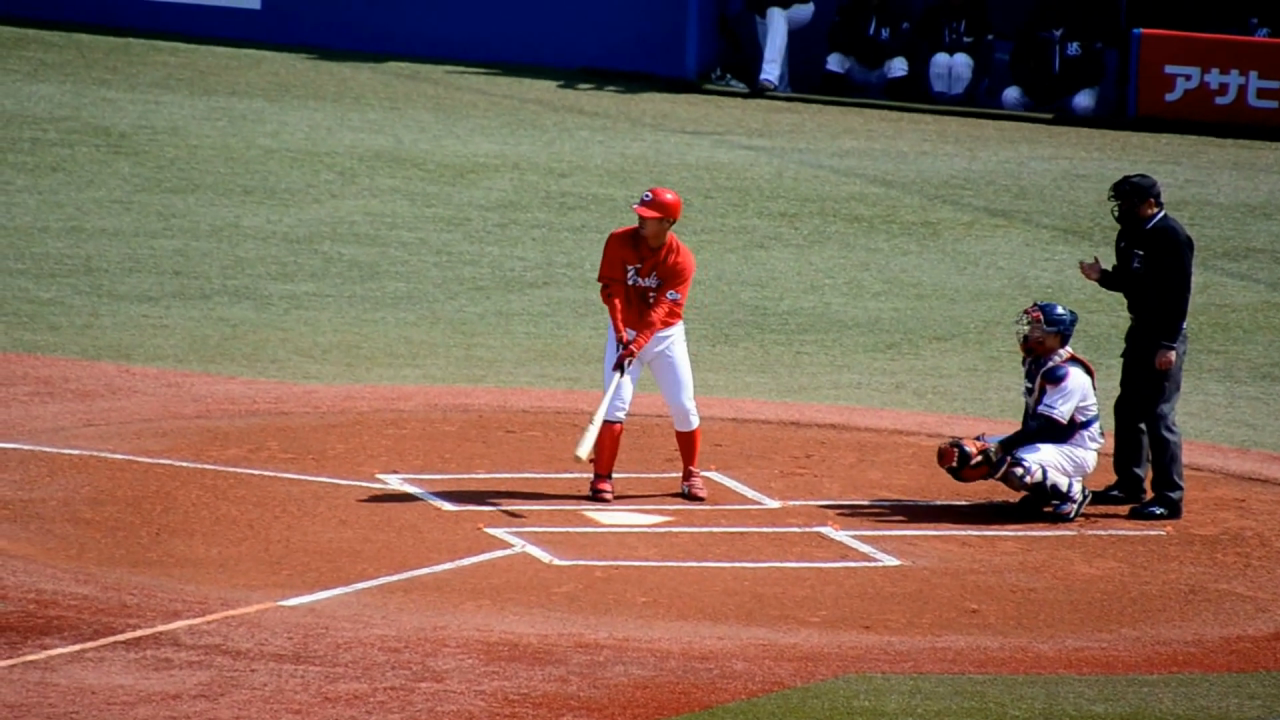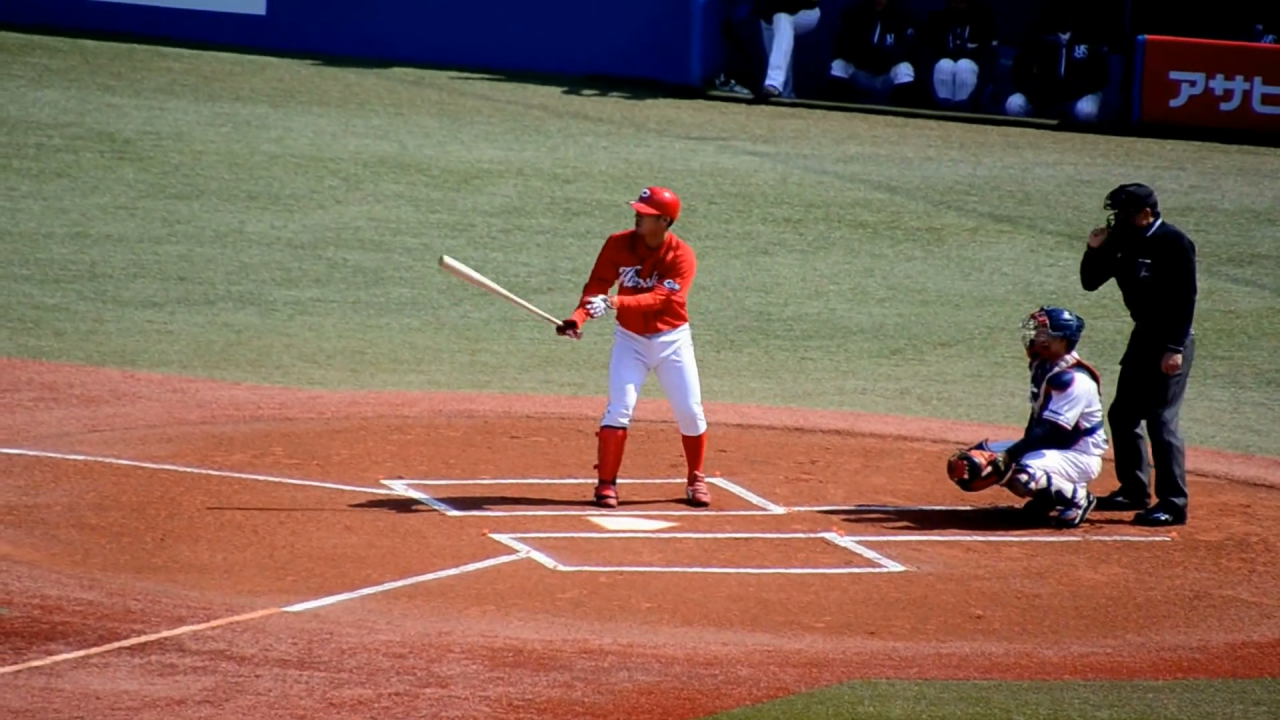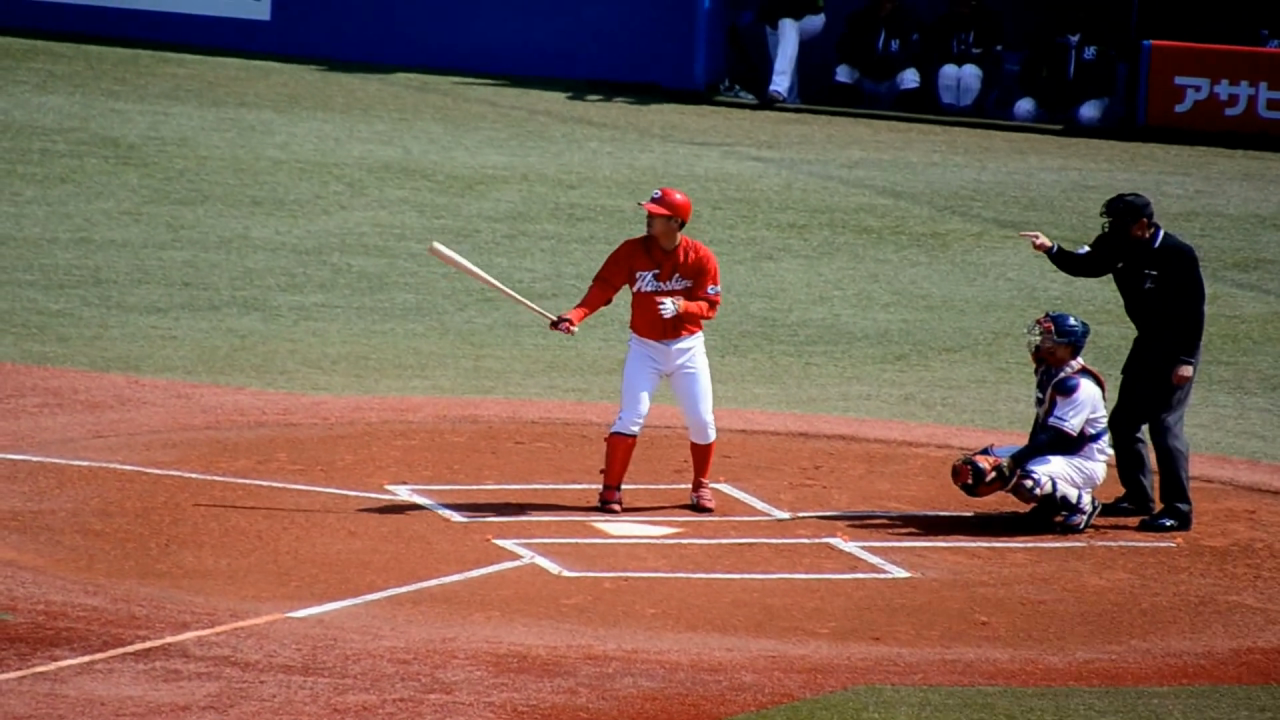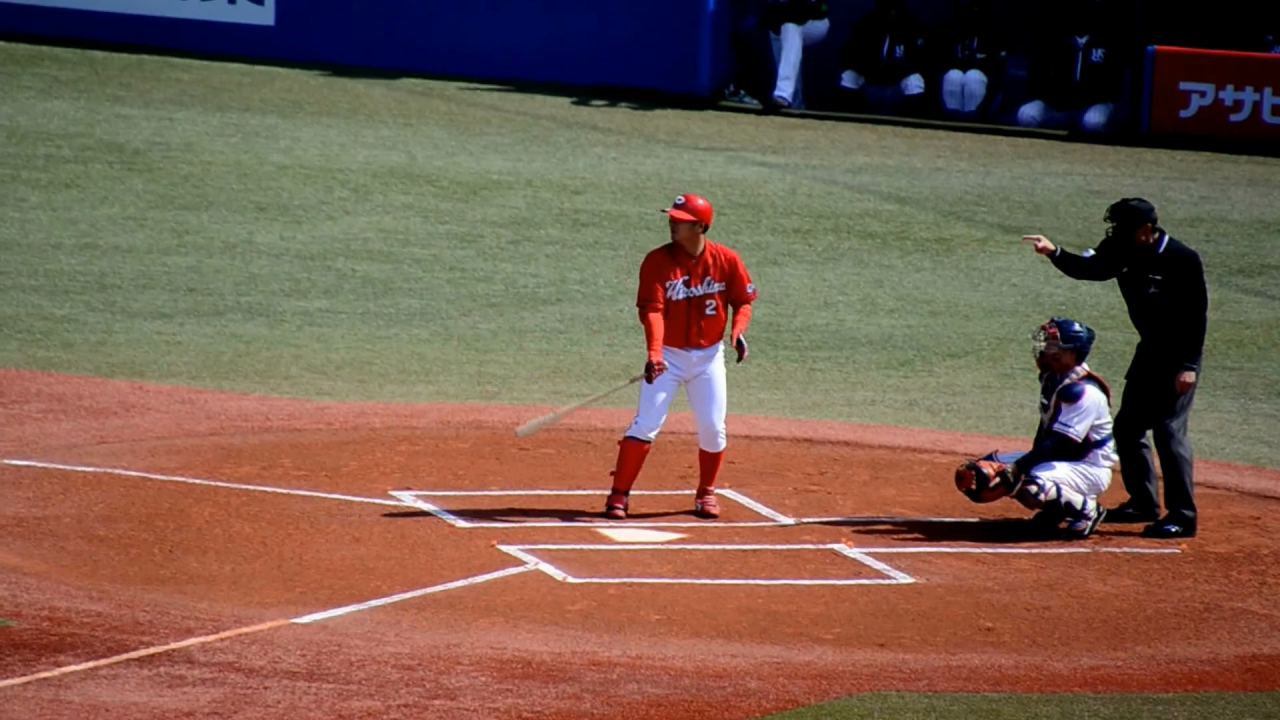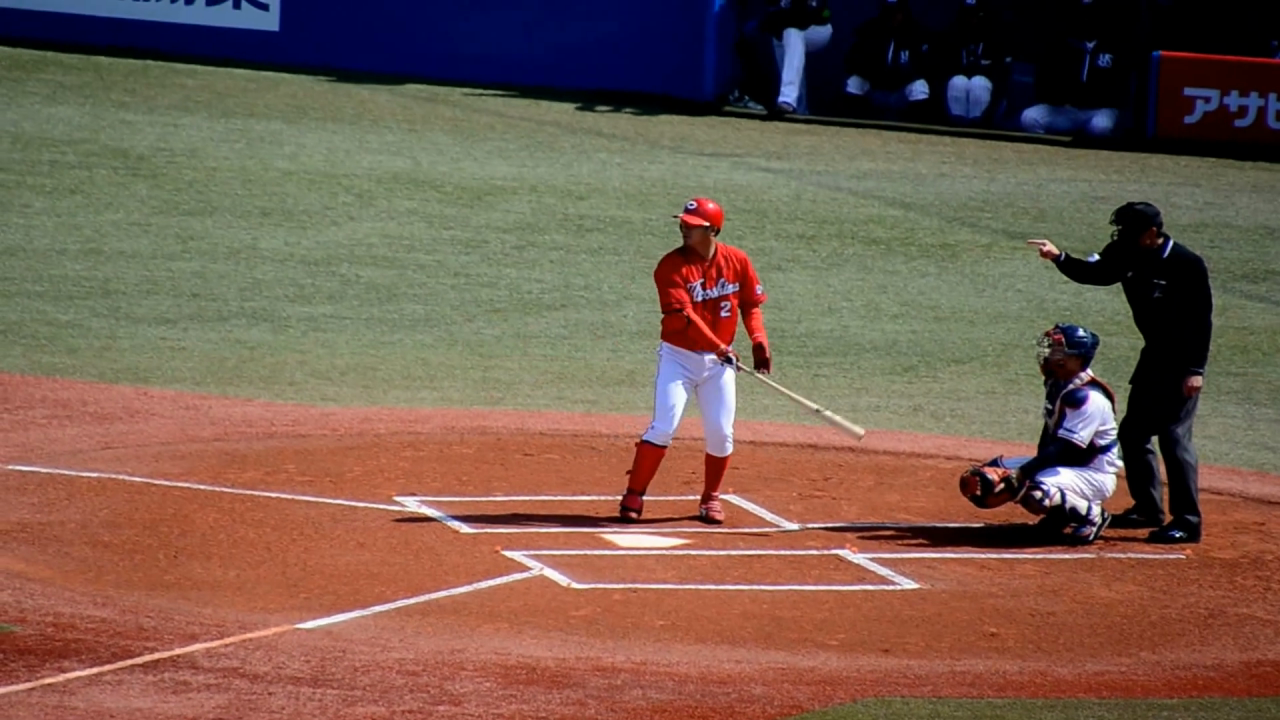
dt=0.2s
person 1, frame 1
left shoulder: (1171, 236)
right shoulder: (1130, 233)
left elbow: (1179, 294)
left wrist: (1168, 344)
right wrist: (1102, 275)
left hip: (1164, 336)
right hip: (1140, 331)
left knee: (1158, 414)
right knee: (1127, 409)
left ankle: (1169, 498)
right ankle: (1130, 484)
person 1, frame 2
left shoulder: (1173, 243)
right shoulder: (1120, 241)
left elbow: (1185, 297)
right elbow: (1089, 282)
left wrist: (1175, 347)
right wrist: (1094, 251)
left hip: (1169, 341)
right hip: (1143, 336)
left knee: (1161, 419)
right knee: (1122, 414)
left ankle: (1174, 503)
right ankle: (1134, 490)
person 1, frame 3
left shoulder: (1178, 254)
right shoulder: (1116, 247)
left elbow: (1194, 310)
right elbow: (1082, 265)
left wrist: (1187, 359)
right wrist: (1052, 249)
left hip: (1176, 350)
right hip: (1146, 344)
left knee: (1165, 424)
right knee: (1123, 421)
left ankle: (1178, 510)
right ankle: (1138, 496)
person 1, frame 4
left shoulder: (1182, 260)
right shoulder: (1121, 251)
left elbow: (1196, 315)
right elbow: (1088, 267)
left wrist: (1189, 365)
right wrist: (1054, 252)
left hip: (1178, 356)
right hip: (1149, 350)
left knee: (1169, 429)
right knee: (1127, 427)
left ankle: (1183, 516)
right ankle: (1144, 503)
person 1, frame 5
left shoulder: (1186, 264)
right shoulder: (1127, 255)
left elbow: (1201, 320)
right elbow: (1092, 272)
left wrist: (1196, 369)
right wrist: (1059, 257)
left hip: (1182, 361)
right hip: (1153, 355)
left knee: (1174, 435)
right knee: (1132, 432)
left ankle: (1188, 522)
right ankle: (1148, 508)
person 2, frame 1
left shoulder: (681, 259)
right shoulder: (619, 241)
left elbow: (662, 309)
right elbow: (612, 291)
left wrist: (636, 348)
right wrist: (622, 336)
left hip: (667, 335)
right hip: (625, 332)
left knee: (683, 407)
right knee: (616, 404)
left ankle: (691, 474)
right ankle: (602, 477)
person 2, frame 2
left shoulder: (682, 256)
right shoulder: (618, 244)
left elbow: (660, 299)
right elbow: (598, 286)
left wrist: (614, 303)
right wrist: (579, 316)
left hip: (672, 340)
right hip: (630, 339)
left knee: (690, 411)
right knee: (619, 410)
left ankle: (696, 479)
right ankle: (606, 482)
person 2, frame 3
left shoulder: (701, 257)
right shoulder: (632, 250)
left elbow: (709, 306)
right elbow: (603, 287)
left wrist: (678, 306)
right wrist: (575, 316)
left hip: (687, 347)
right hip: (646, 347)
left knee: (702, 420)
right knee: (631, 417)
left ankle: (701, 486)
right ankle: (611, 488)
person 2, frame 4
left shoulder: (727, 259)
right shoulder: (658, 260)
left elbow: (744, 301)
right elbow: (652, 310)
left wrist: (738, 332)
right wrist: (653, 354)
left hip: (709, 356)
right hip: (668, 355)
left knee: (713, 429)
right knee: (646, 423)
left ankle: (706, 492)
right ankle: (619, 494)
person 2, frame 5
left shoulder: (738, 261)
right shoulder: (672, 264)
left elbow: (751, 304)
right elbow: (682, 315)
left wrist: (758, 339)
right wrist: (718, 348)
left hip: (720, 360)
right hip: (679, 356)
left knee: (721, 433)
right knee: (664, 426)
left ankle: (710, 498)
right ankle: (634, 496)
person 3, frame 1
left shoulder: (1068, 373)
right shoulder: (1034, 362)
left elbow: (1045, 425)
left wrist: (1000, 447)
left hip: (1075, 451)
right hip: (1046, 442)
left knee: (1018, 468)
right knee: (985, 449)
left ankle: (1072, 491)
right ankle: (1048, 488)
person 3, frame 2
left shoulder: (1073, 379)
right shoulder: (1042, 367)
left elbow: (1049, 431)
left wrist: (1007, 456)
right wrist: (1023, 451)
left hip: (1078, 457)
right hip: (1047, 448)
left knee: (1022, 475)
right knee: (979, 456)
left ankle: (1077, 497)
right ankle: (1047, 495)
person 3, frame 3
left shoulder: (1078, 385)
right shoulder: (1048, 373)
left elbow: (1054, 438)
left wrist: (1012, 462)
right wrist: (1027, 456)
left hip: (1083, 463)
right hip: (1053, 453)
left knee: (1026, 480)
right knee: (985, 461)
left ankle: (1082, 503)
right ankle: (1052, 501)
person 3, frame 4
left shoulder: (1083, 391)
right shoulder: (1053, 379)
left elbow: (1058, 444)
left wrist: (1016, 467)
right wrist: (1029, 462)
left hip: (1088, 469)
right hip: (1056, 459)
left knee: (1031, 485)
right knee: (989, 467)
left ankle: (1086, 509)
right ankle: (1055, 507)
person 3, frame 5
left shoulder: (1087, 397)
right shoulder: (1057, 385)
left elbow: (1062, 450)
left wrist: (1021, 473)
right wrist: (1036, 467)
left hip: (1093, 474)
right hip: (1060, 464)
left knee: (1035, 492)
right knee: (993, 473)
left ankle: (1091, 514)
right ankle: (1060, 512)
